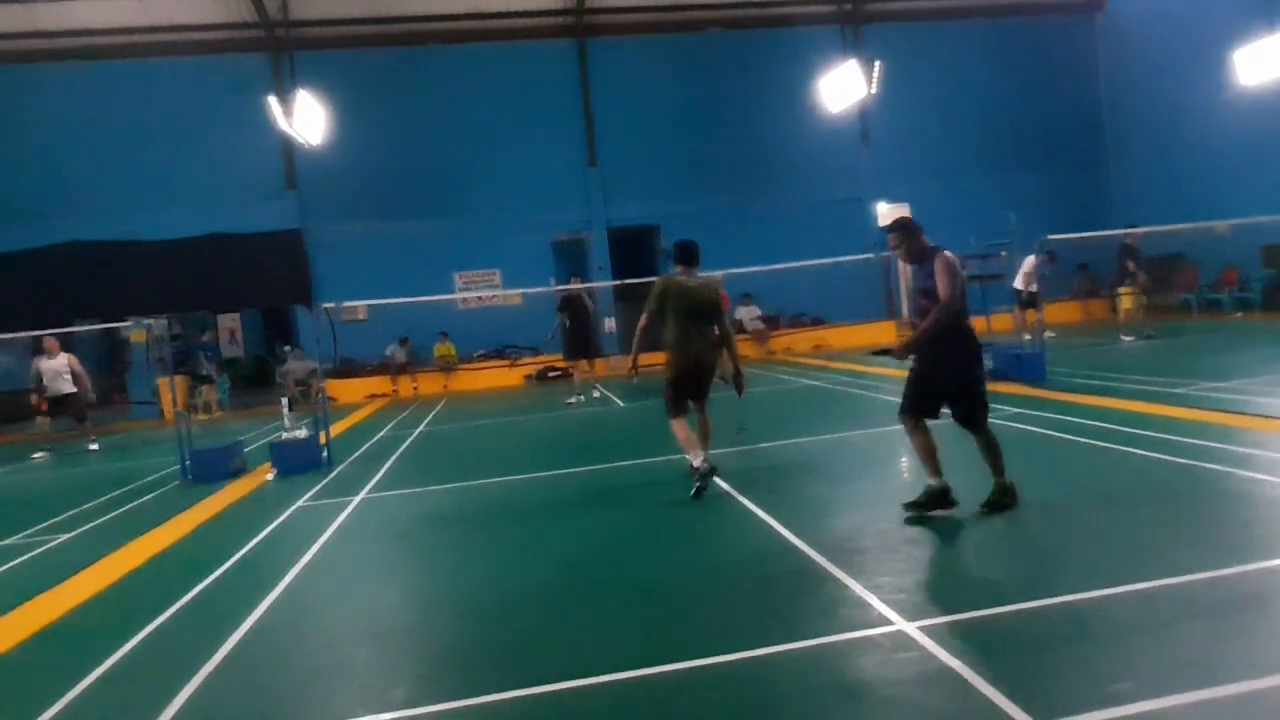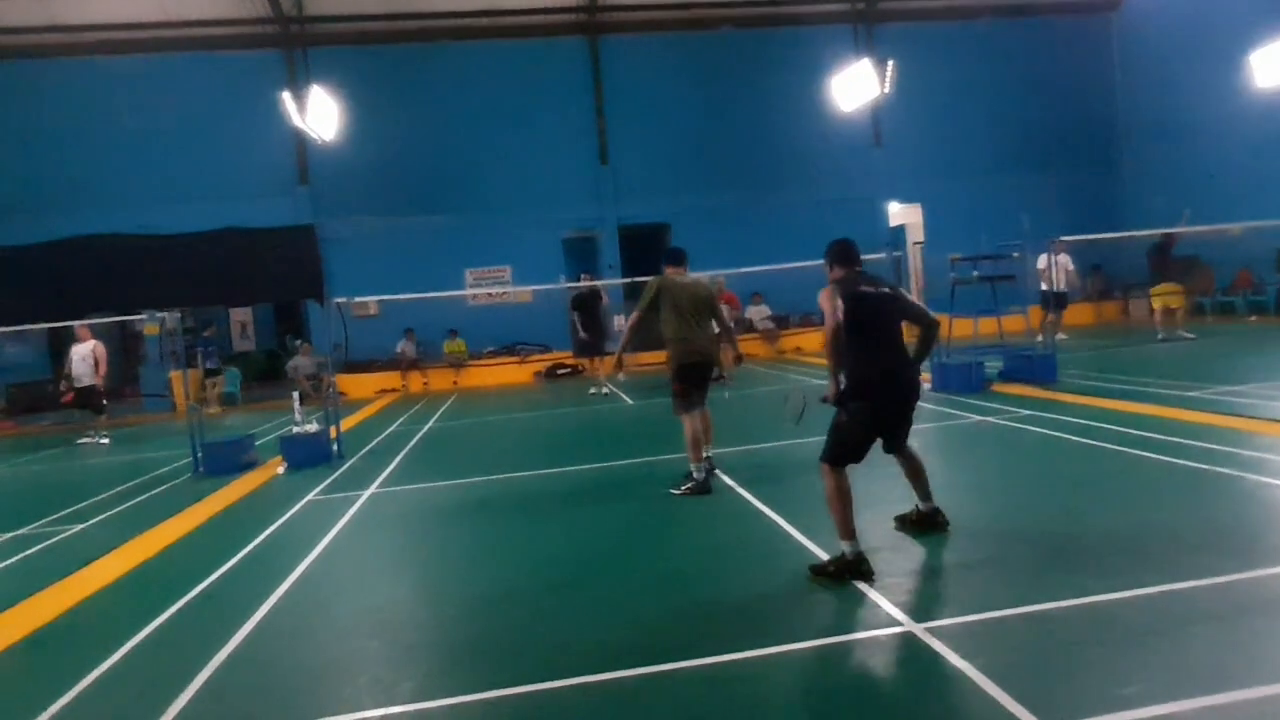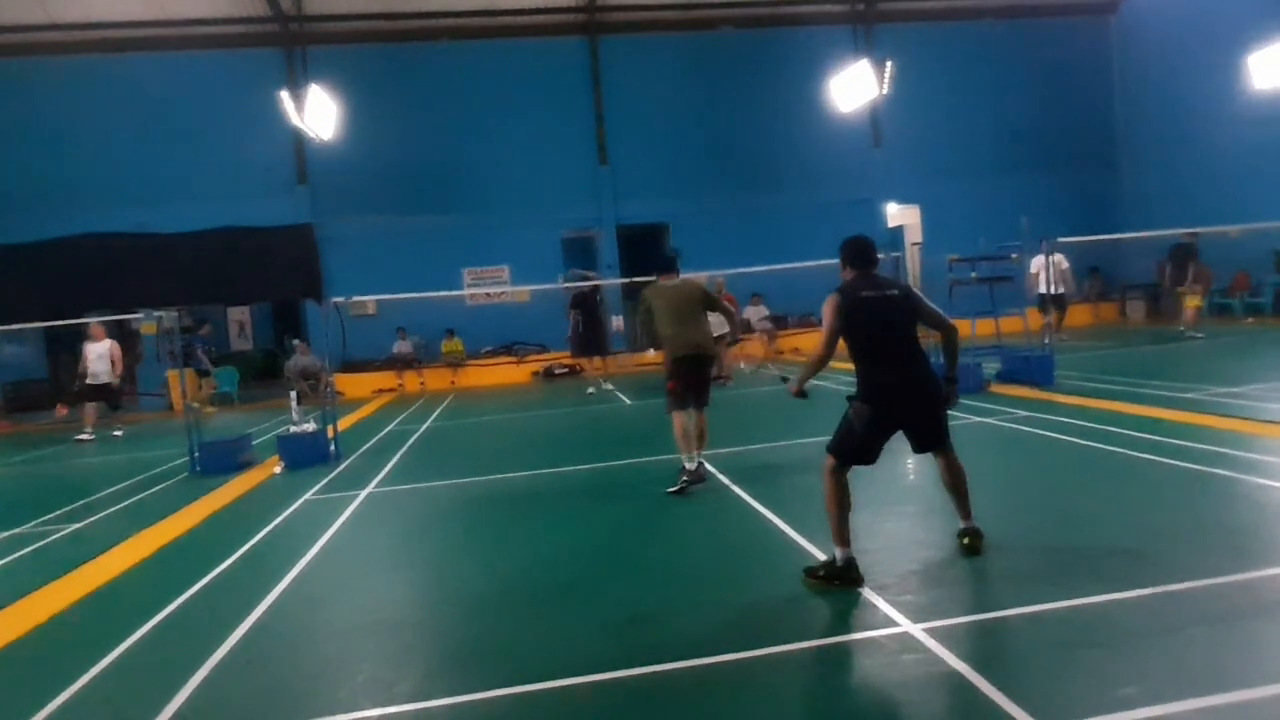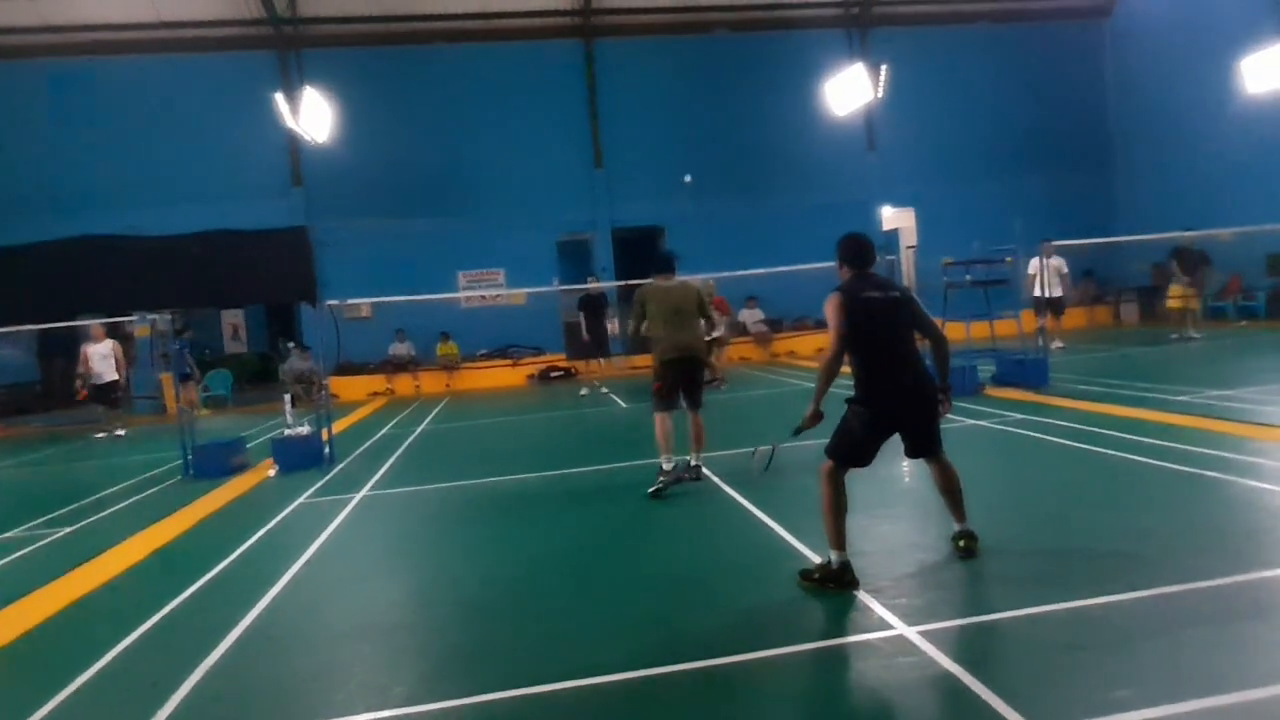
dt=0.7s
person 1, frame 1
left shoulder: (943, 261)
right shoulder: (919, 268)
left elbow: (948, 305)
left wrist: (913, 340)
left hip: (960, 357)
right hip: (929, 359)
left knee: (974, 425)
right knee: (911, 418)
left ankle: (1002, 487)
right ankle: (938, 488)
person 1, frame 2
left shoulder: (831, 291)
right shoulder: (887, 290)
left elbow: (834, 329)
right elbow: (931, 324)
left wrist: (834, 382)
right wrist: (913, 365)
left hip: (865, 391)
right hip: (904, 384)
left knee: (833, 466)
right knee: (898, 447)
left ankle: (851, 557)
right ankle: (928, 512)
person 1, frame 3
left shoulder: (839, 299)
right shoulder: (903, 291)
left elbow: (824, 353)
right elbow: (949, 330)
left wrist: (800, 382)
right wrist: (950, 379)
left hip: (876, 398)
right hip: (923, 390)
left knee: (834, 468)
right knee: (944, 453)
left ankle: (842, 563)
right ankle: (969, 530)
person 1, frame 4
left shoulder: (839, 298)
right shoulder: (900, 293)
left elbow: (835, 353)
right elbow: (938, 340)
left wrist: (816, 404)
right wrist: (942, 386)
left hip: (874, 399)
right hip: (919, 392)
left knee: (831, 471)
right knee: (936, 458)
left ankle: (838, 565)
right ankle: (964, 533)
person 2, frame 1
left shoulder: (665, 285)
right shoulder: (711, 288)
left elbow: (643, 324)
right elbow: (725, 331)
left wrist: (634, 356)
right wrist: (736, 368)
left hip: (679, 360)
right hip: (707, 358)
left knee: (677, 417)
right knee: (700, 409)
left ankle: (699, 463)
right ankle: (702, 460)
person 2, frame 2
left shoulder: (658, 284)
right shoulder: (702, 286)
left elbow: (633, 321)
right elbow: (724, 324)
left wrist: (619, 353)
right wrist: (735, 351)
left hip: (682, 355)
right hip: (708, 353)
left knee: (687, 413)
right knee: (700, 405)
left ankle: (699, 477)
right ankle: (706, 457)
person 2, frame 3
left shoulder: (649, 293)
right shoulder: (695, 286)
left elbow: (645, 326)
right elbow: (729, 312)
left wrist: (651, 343)
right wrist: (734, 334)
left hip: (677, 352)
right hip: (705, 349)
left knee: (679, 410)
right knee: (699, 408)
left ankle: (690, 467)
right ankle: (697, 461)
person 2, frame 4
left shoulder: (644, 292)
right shoulder: (691, 289)
left elbow: (633, 330)
right elbow: (709, 322)
left wrist: (647, 328)
left hip: (667, 354)
right hip: (695, 352)
left knee: (662, 412)
right knee: (694, 410)
left ankle: (668, 468)
right ankle: (695, 464)
